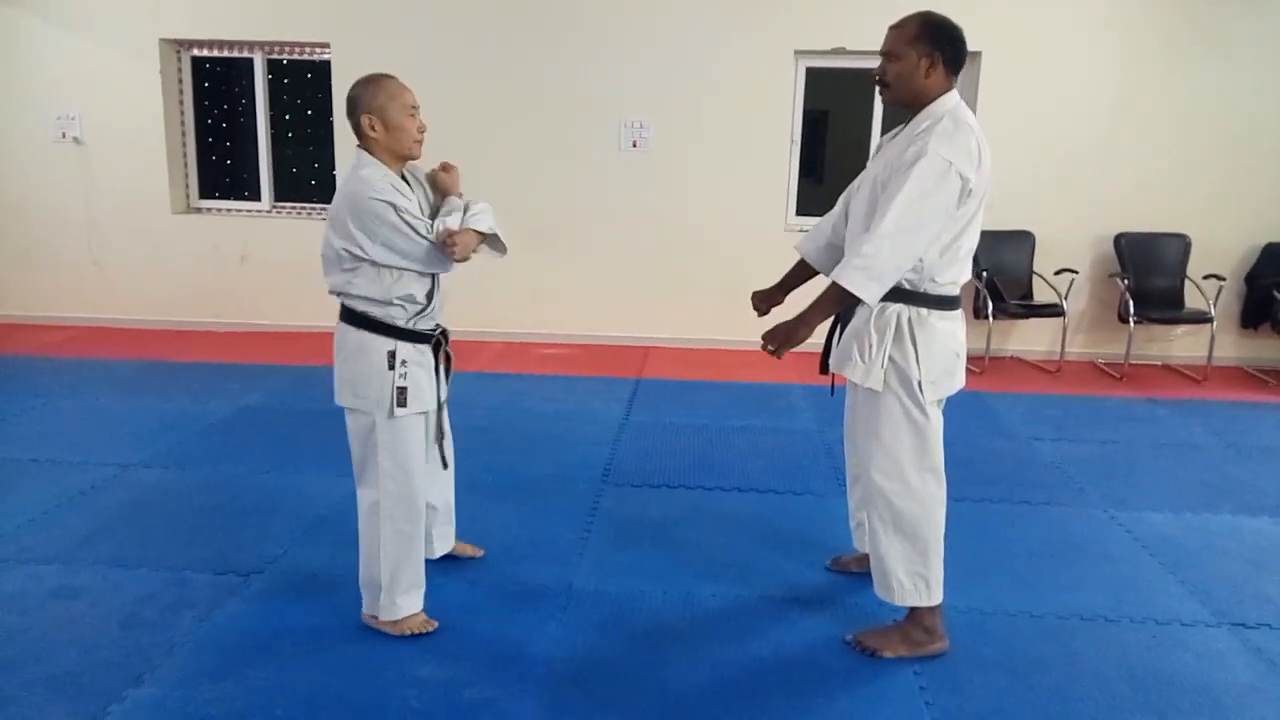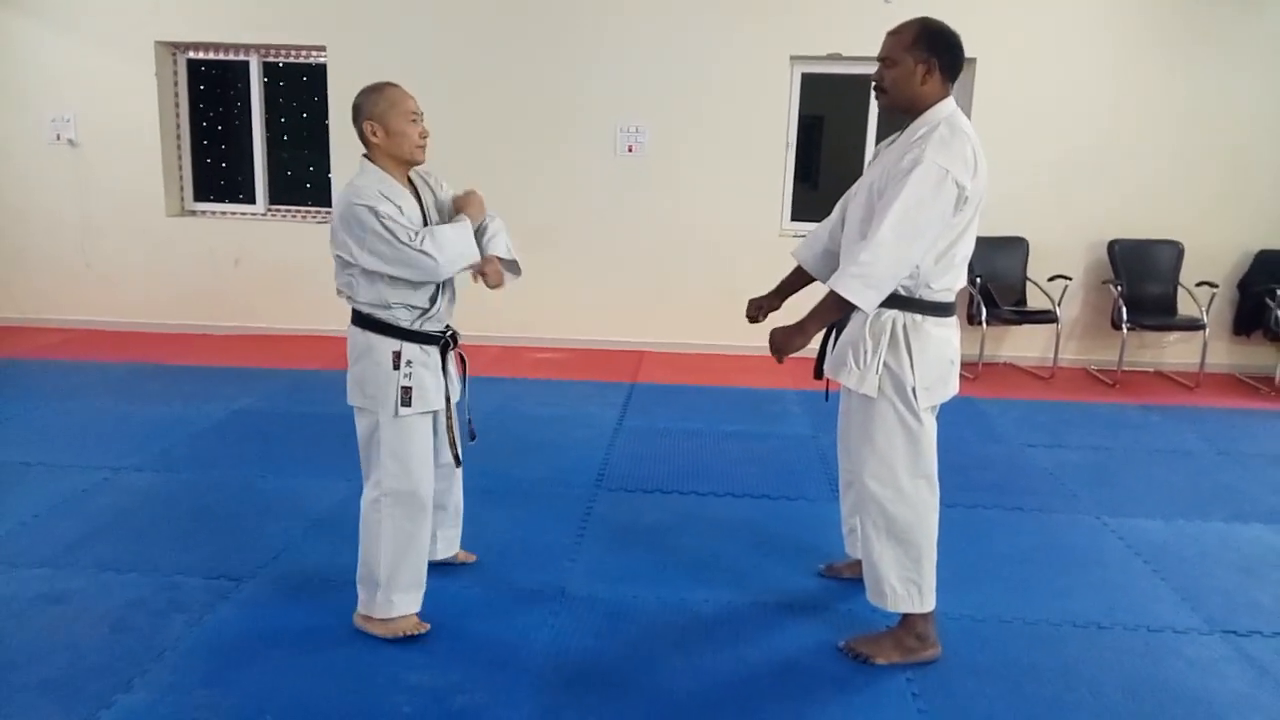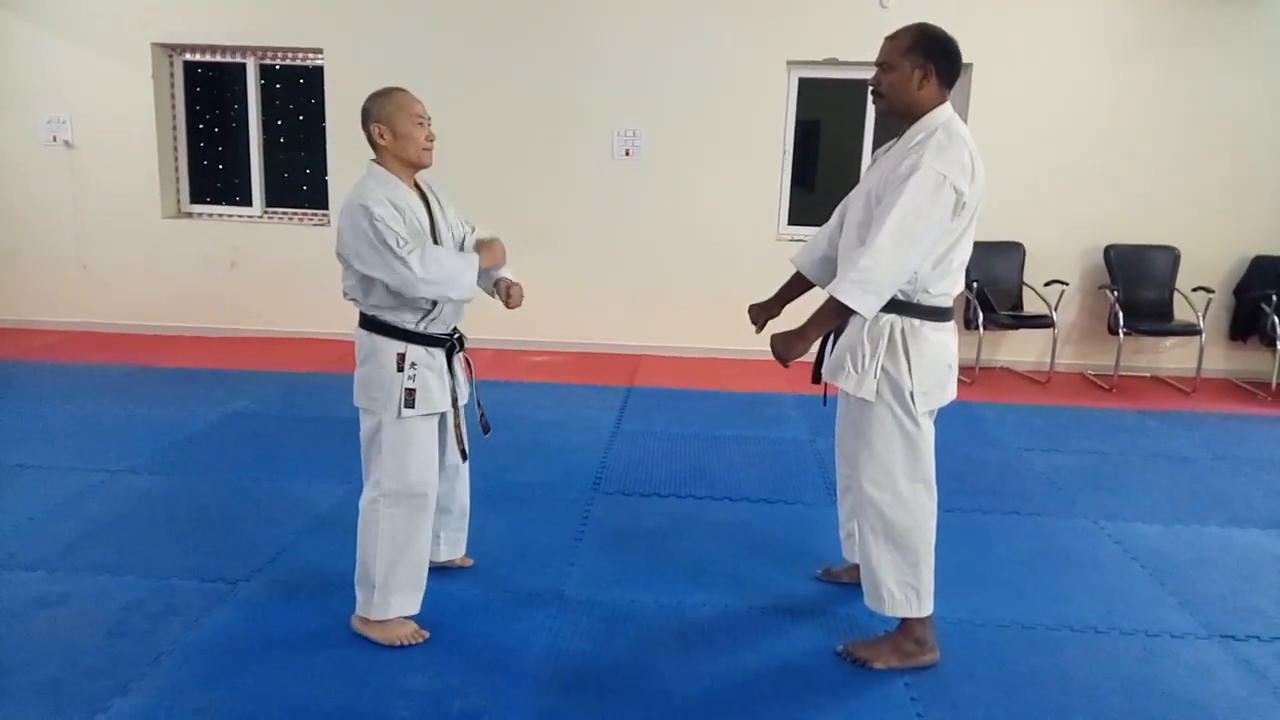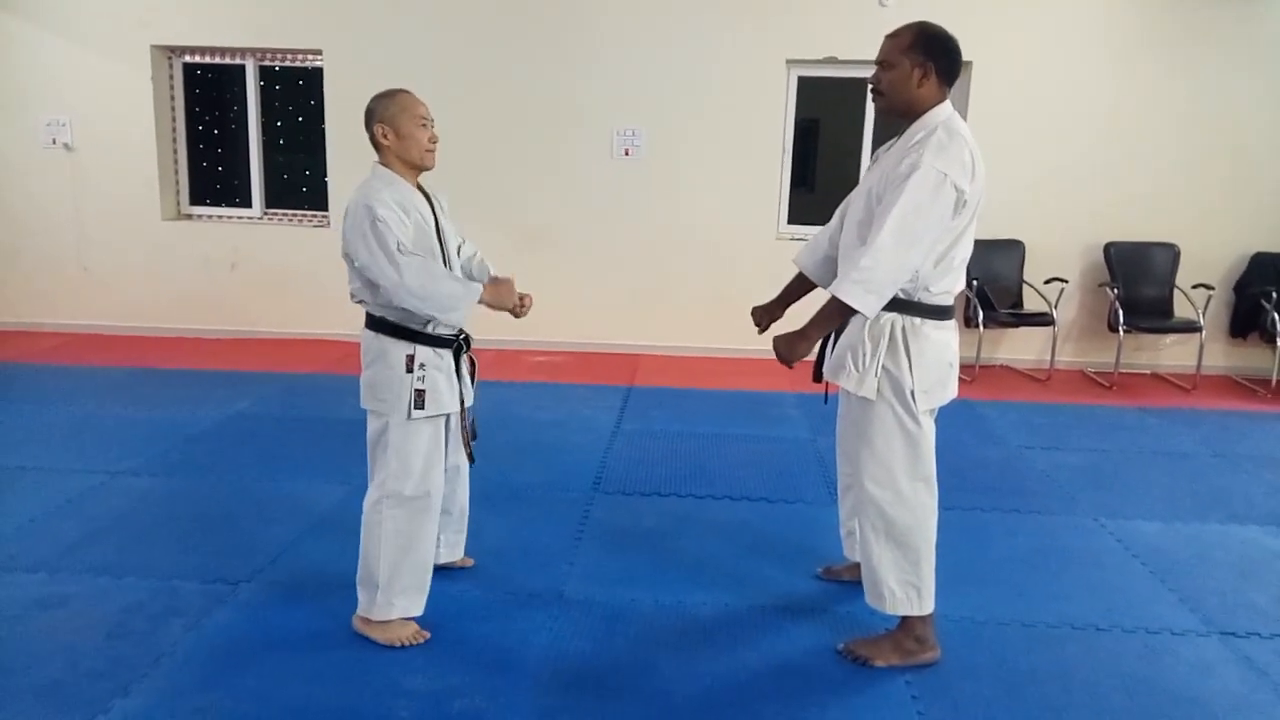
dt=0.2s
person 1, frame 1
left shoulder: (948, 142)
right shoulder: (910, 136)
left elbow: (886, 248)
right elbow: (843, 223)
left wrist: (804, 323)
right wrist: (779, 289)
left hip: (908, 331)
right hip: (881, 322)
left knee: (904, 468)
right knee: (872, 454)
left ankle: (925, 620)
right ankle: (878, 551)
person 1, frame 2
left shoulder: (944, 148)
right shoulder: (907, 143)
left elbow: (884, 255)
right elbow: (840, 229)
left wrist: (804, 329)
right wrist: (776, 296)
left hip: (903, 337)
right hip: (878, 329)
left knee: (896, 475)
right knee: (866, 461)
left ankle: (917, 627)
right ankle: (871, 557)
person 1, frame 3
left shoulder: (941, 153)
right shoulder: (906, 148)
left elbow: (883, 260)
right elbow: (839, 235)
left wrist: (804, 335)
right wrist: (776, 301)
left hip: (901, 341)
right hip: (875, 334)
left knee: (893, 479)
right knee: (862, 465)
left ankle: (915, 631)
right ankle: (868, 562)
person 1, frame 4
left shoulder: (941, 151)
right shoulder: (906, 146)
left elbow: (883, 259)
right elbow: (840, 235)
left wrist: (807, 335)
right wrist: (779, 303)
left hip: (901, 340)
right hip: (875, 333)
left knee: (894, 477)
right knee: (864, 463)
left ankle: (916, 630)
right ankle: (869, 560)
person 2, frame 1
left shoulder: (408, 178)
right shoulder: (366, 194)
left elbow: (469, 207)
right elbow: (434, 249)
left wrist: (469, 232)
right wrist: (449, 199)
left hip: (416, 347)
right hip: (380, 355)
left knee: (430, 456)
right knee: (393, 481)
left ankle: (435, 539)
right ankle: (387, 605)
person 2, frame 2
left shoulder: (424, 185)
right shoulder: (362, 202)
left elbow: (479, 219)
right elbow: (427, 257)
left wrist: (493, 257)
right wrist: (466, 221)
left hip: (431, 349)
right hip: (390, 357)
left knee: (442, 459)
right knee: (399, 480)
left ankle: (437, 544)
right ankle: (380, 606)
person 2, frame 3
left shoulder: (428, 195)
right shoulder: (368, 203)
left elbow: (469, 243)
right elbow: (412, 271)
left wrist: (500, 278)
right wrist: (480, 261)
left hip: (438, 352)
right hip: (397, 358)
left knee: (447, 463)
right knee: (400, 482)
left ankle: (438, 548)
right ankle: (377, 609)
person 2, frame 4
left shoulder: (426, 198)
right shoulder: (373, 203)
left elbow: (461, 258)
right elbow: (407, 280)
left wrist: (502, 291)
right wrist: (482, 296)
left hip: (440, 354)
right hip: (403, 358)
left knee: (448, 464)
right knee: (403, 483)
left ankle: (438, 548)
right ankle: (379, 609)
